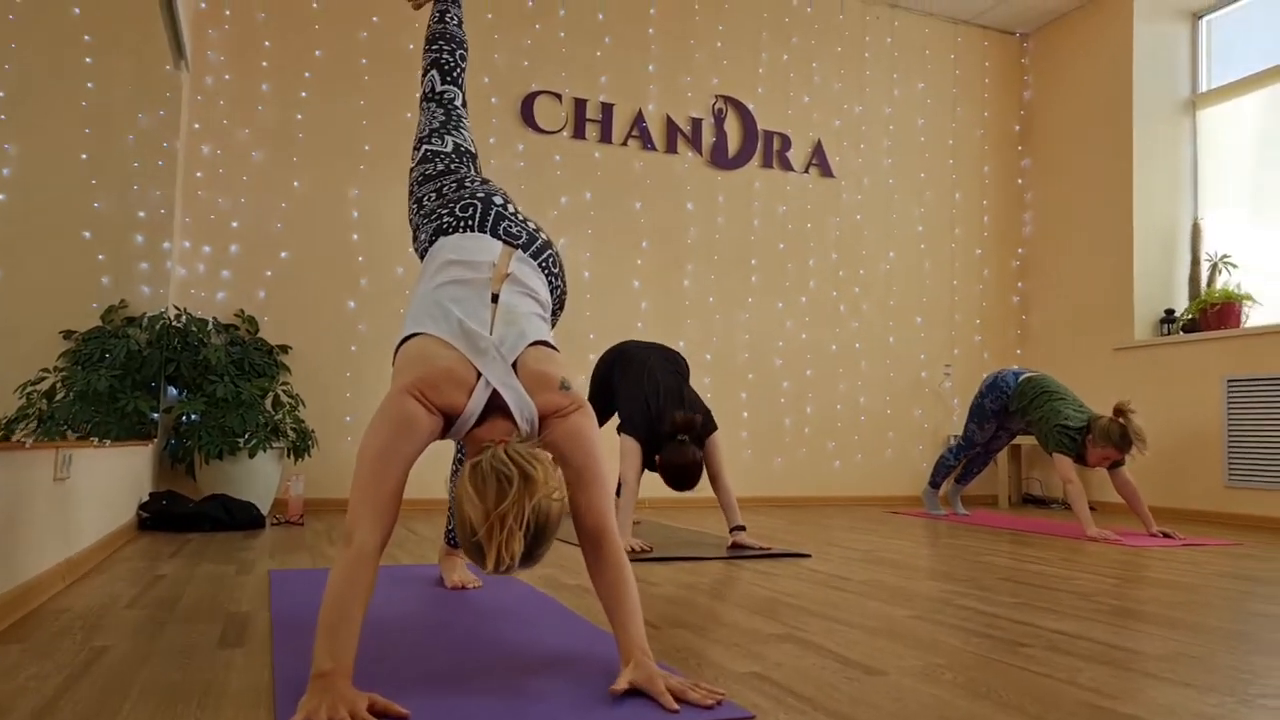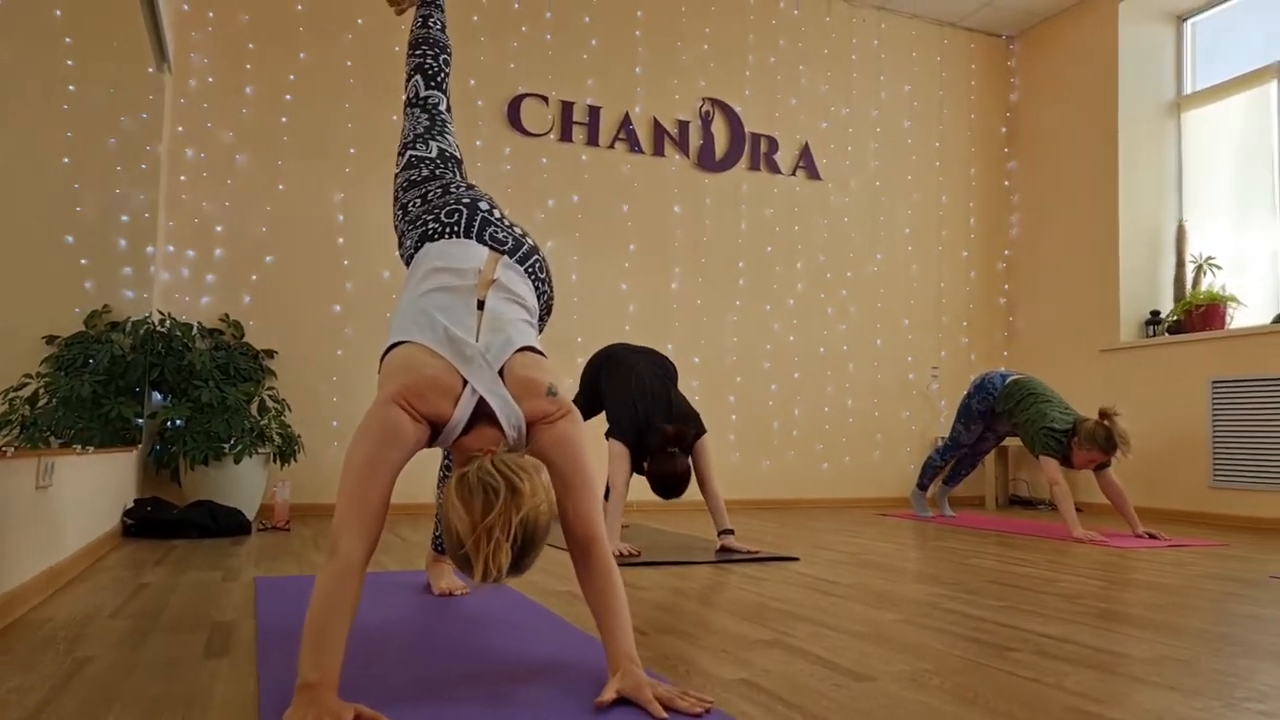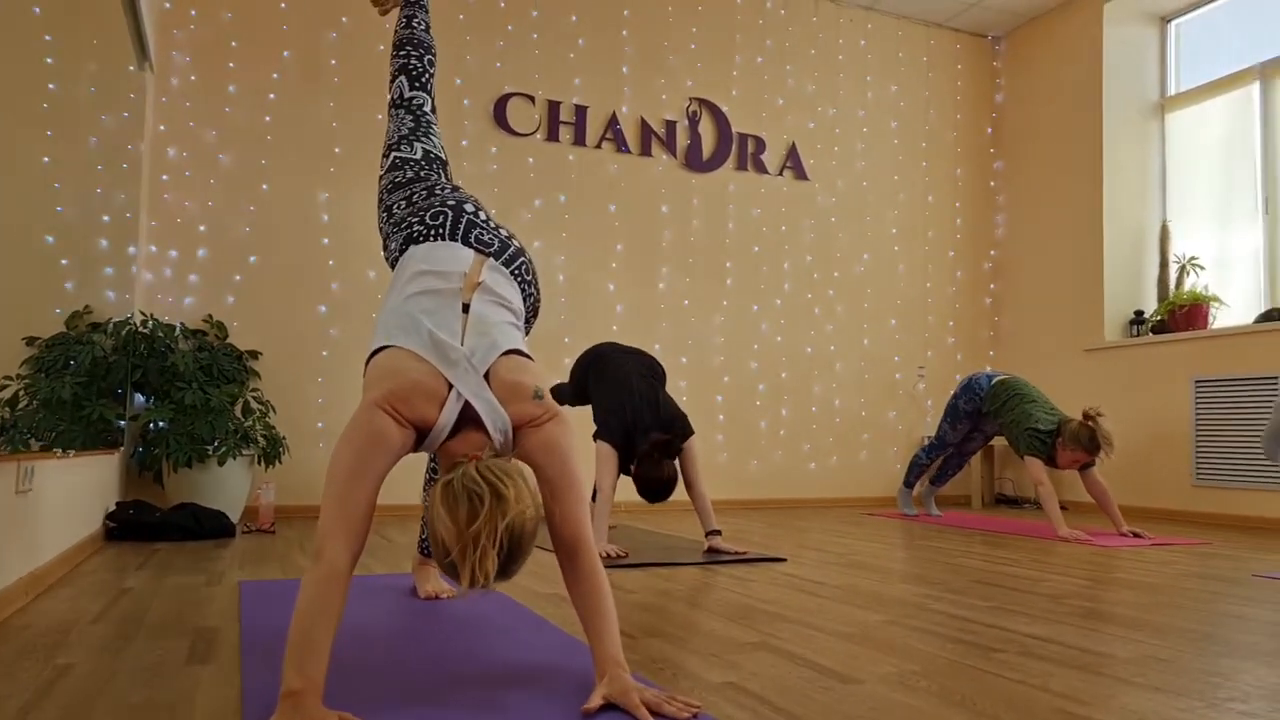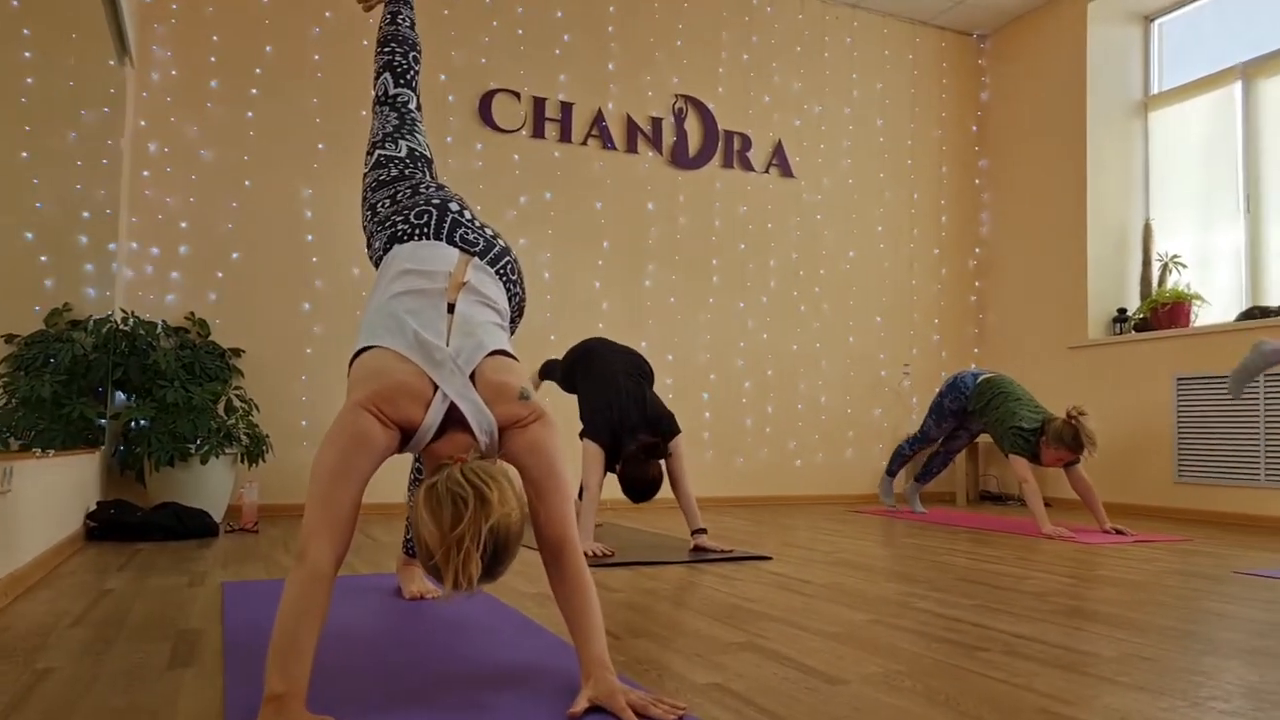
dt=0.1s
person 1, frame 1
left shoulder: (561, 404)
right shoulder: (423, 394)
left elbow: (602, 538)
right elbow: (361, 540)
left wrist: (641, 659)
left hip: (531, 264)
right hip: (458, 229)
right knee: (445, 98)
person 1, frame 2
left shoulder: (550, 411)
right shoulder: (409, 402)
left elbow: (590, 543)
right elbow: (346, 550)
left hip: (517, 267)
right hip: (444, 236)
right knee: (429, 106)
person 1, frame 3
left shoulder: (536, 415)
right shoulder: (393, 407)
left elbow: (577, 548)
right elbow: (331, 557)
left hip: (503, 270)
right hip: (429, 236)
right knee: (414, 106)
person 1, frame 4
left shoulder: (521, 415)
right shoulder: (378, 407)
left elbow: (563, 548)
right elbow: (315, 558)
left hip: (487, 269)
right hip: (412, 236)
right knee: (399, 106)
person 2, frame 1
left shoulder: (1106, 437)
right shoulder: (1066, 432)
left elbow: (1124, 483)
right elbow: (1070, 482)
left wrist: (1151, 525)
right wrist: (1090, 528)
left hip: (1026, 397)
right hip: (1004, 390)
left knee: (989, 449)
right knee: (970, 444)
left ankle: (954, 494)
right ankle: (931, 492)
person 2, frame 2
left shoulder: (1092, 439)
right shoulder: (1052, 434)
left elbow: (1110, 484)
right elbow: (1057, 483)
left wrist: (1136, 526)
right wrist: (1076, 530)
left hip: (1011, 403)
right hip: (992, 392)
left knee: (978, 451)
right knee: (957, 445)
left ankle: (941, 495)
right ankle: (919, 493)
person 2, frame 3
left shoulder: (1076, 439)
right shoulder: (1037, 434)
left elbow: (1095, 484)
right elbow: (1042, 484)
left wrist: (1121, 525)
right wrist: (1061, 529)
left hip: (999, 400)
right hip: (979, 392)
left knee: (964, 452)
right knee: (943, 444)
left ankle: (928, 494)
right ankle: (906, 491)
person 2, frame 4
left shoulder: (1061, 437)
right shoulder: (1021, 432)
left elbow: (1080, 481)
right elbow: (1027, 481)
left wrist: (1104, 522)
right wrist: (1045, 526)
left hip: (985, 399)
right hip: (965, 390)
left knee: (950, 448)
right knee: (927, 437)
left ankle: (913, 490)
right ankle: (889, 478)
person 3, frame 1
left shoulder: (701, 423)
right shoulder: (640, 422)
left elbow: (719, 480)
right elbow: (629, 481)
left wrist: (738, 530)
right wrist: (624, 535)
right hip: (619, 362)
left knee: (637, 451)
right knee: (594, 419)
left ankle: (619, 505)
person 3, frame 2
left shoulder: (689, 427)
right shoulder: (628, 427)
left elbow: (708, 484)
right elbow: (618, 486)
left wrist: (726, 534)
right wrist: (613, 540)
right hip: (609, 364)
right knee: (584, 408)
left ankle: (608, 509)
person 3, frame 3
left shoulder: (676, 426)
right shoulder: (616, 429)
left elbow: (695, 486)
right elbow: (605, 488)
left wrist: (714, 535)
right wrist: (599, 542)
right hip: (597, 363)
left knee: (610, 450)
right knee: (572, 398)
left ankle: (593, 510)
right ankle: (553, 396)
person 3, frame 4
left shoulder: (663, 425)
right shoulder: (603, 430)
left elbow: (681, 485)
right elbow: (592, 487)
left wrist: (699, 533)
right wrist: (585, 540)
left hip: (632, 364)
right hip: (587, 359)
left ankle: (579, 507)
right ankle: (543, 372)
